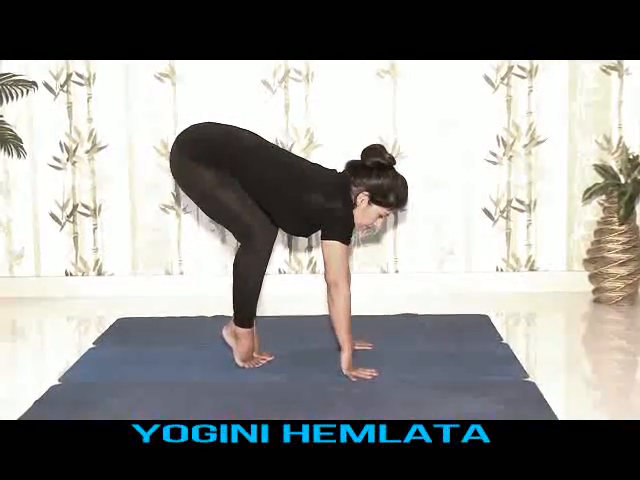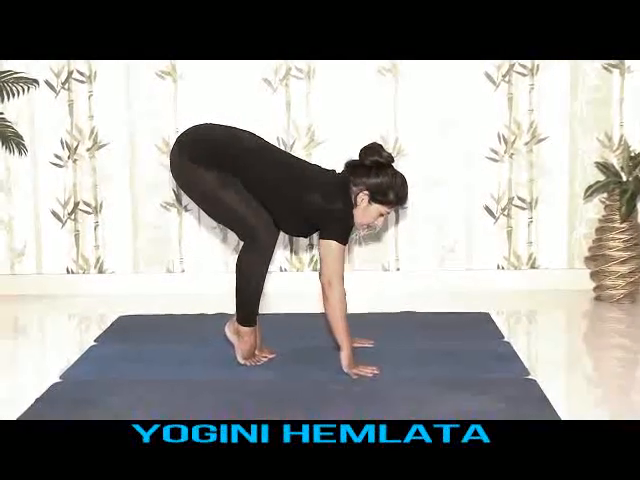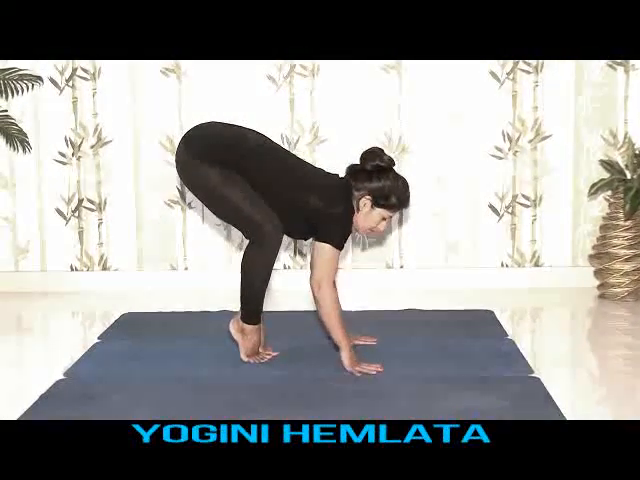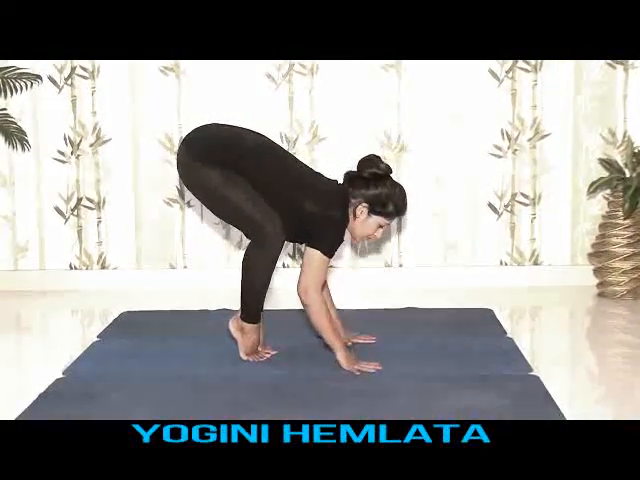
dt=0.4s
person 1, frame 1
left shoulder: (338, 193)
right shoulder: (337, 207)
left elbow: (338, 280)
right elbow: (337, 284)
left wrist: (346, 340)
right wrist: (347, 355)
left hip: (216, 151)
right hip: (196, 157)
left knee: (265, 233)
right knee: (258, 237)
left ankle: (243, 325)
right ankle: (240, 331)
person 1, frame 2
left shoulder: (337, 193)
right shoulder: (337, 208)
left elbow: (331, 280)
right elbow: (332, 283)
left wrist: (344, 338)
right wrist: (346, 353)
left hip: (216, 153)
right hip: (195, 158)
left knee: (266, 233)
right knee: (261, 235)
left ankle: (246, 322)
right ankle: (243, 328)
person 1, frame 3
left shoulder: (336, 199)
right shoulder: (337, 211)
left elbow: (322, 276)
right elbow: (321, 284)
left wrist: (343, 335)
right wrist: (346, 351)
left hip: (222, 151)
right hip: (201, 156)
left knee: (268, 232)
right knee: (267, 232)
left ankle: (250, 319)
right ankle: (247, 326)
person 1, frame 4
left shoulder: (332, 204)
right shoulder: (332, 216)
left elbow: (315, 278)
right elbow: (308, 290)
left wrist: (339, 333)
right wrist: (341, 351)
left hip: (223, 153)
right hip: (201, 157)
left knee: (270, 233)
right knee: (269, 233)
left ankle: (249, 319)
right ankle: (246, 325)
